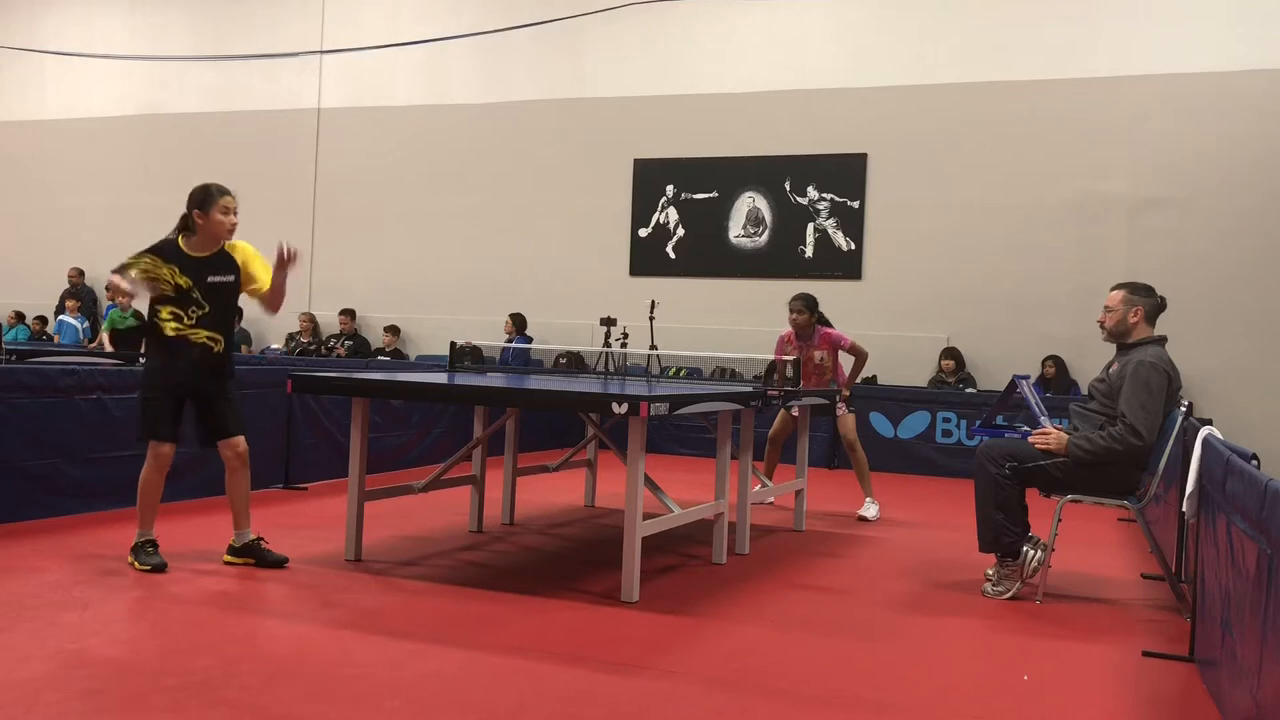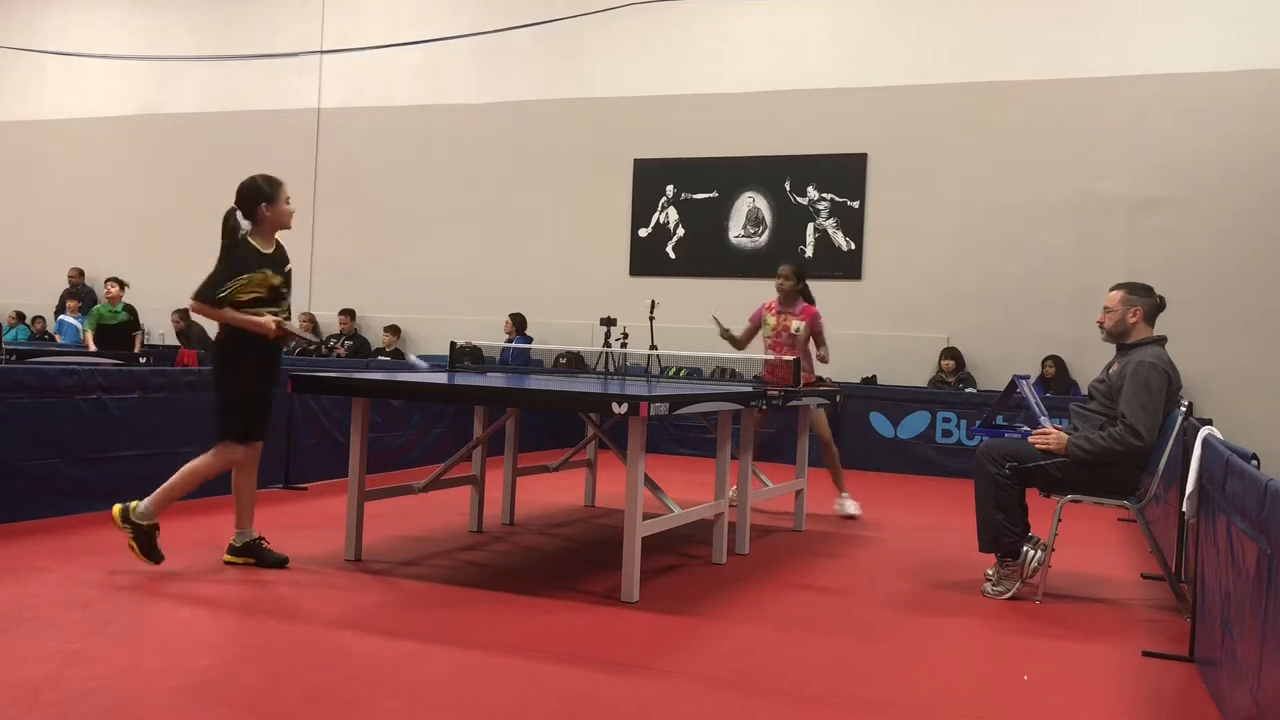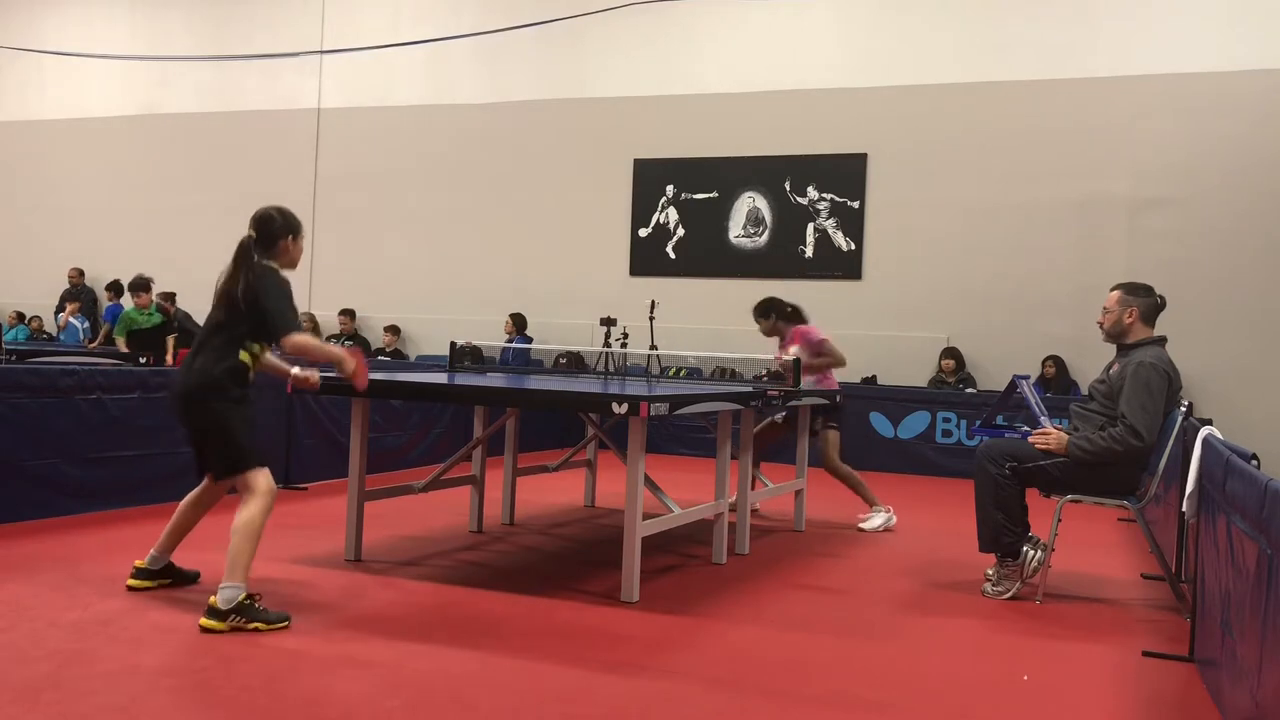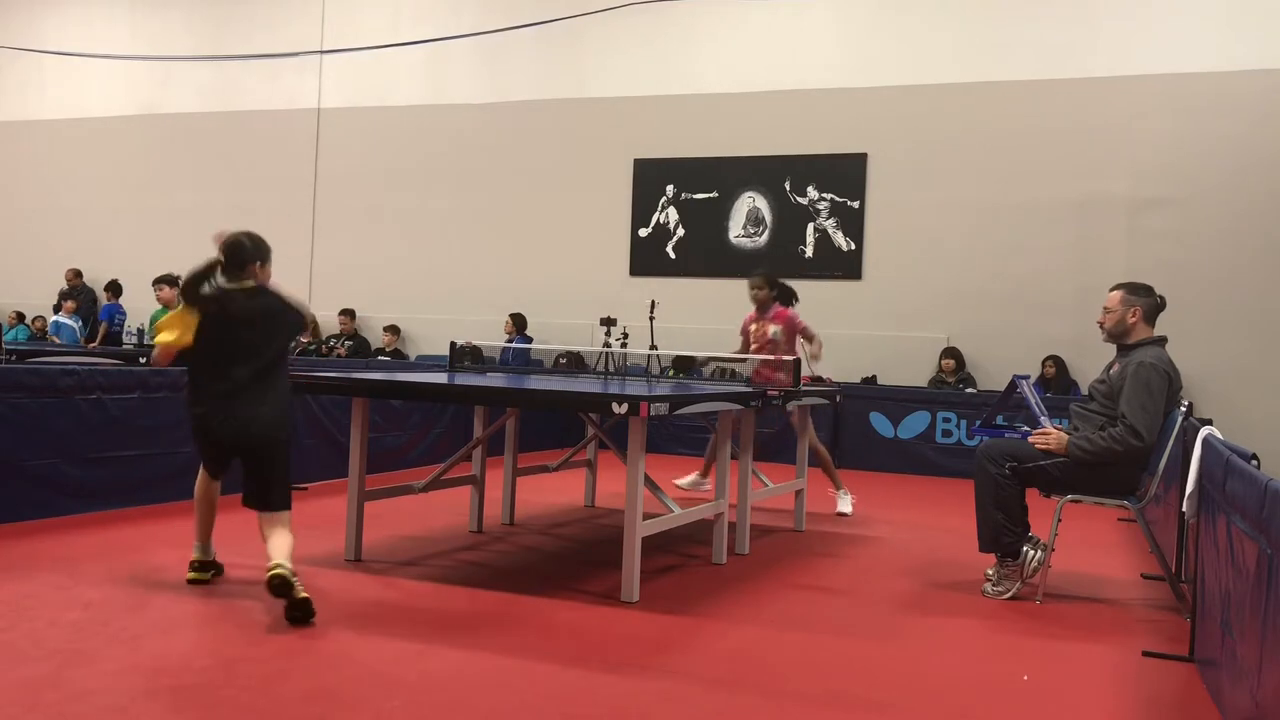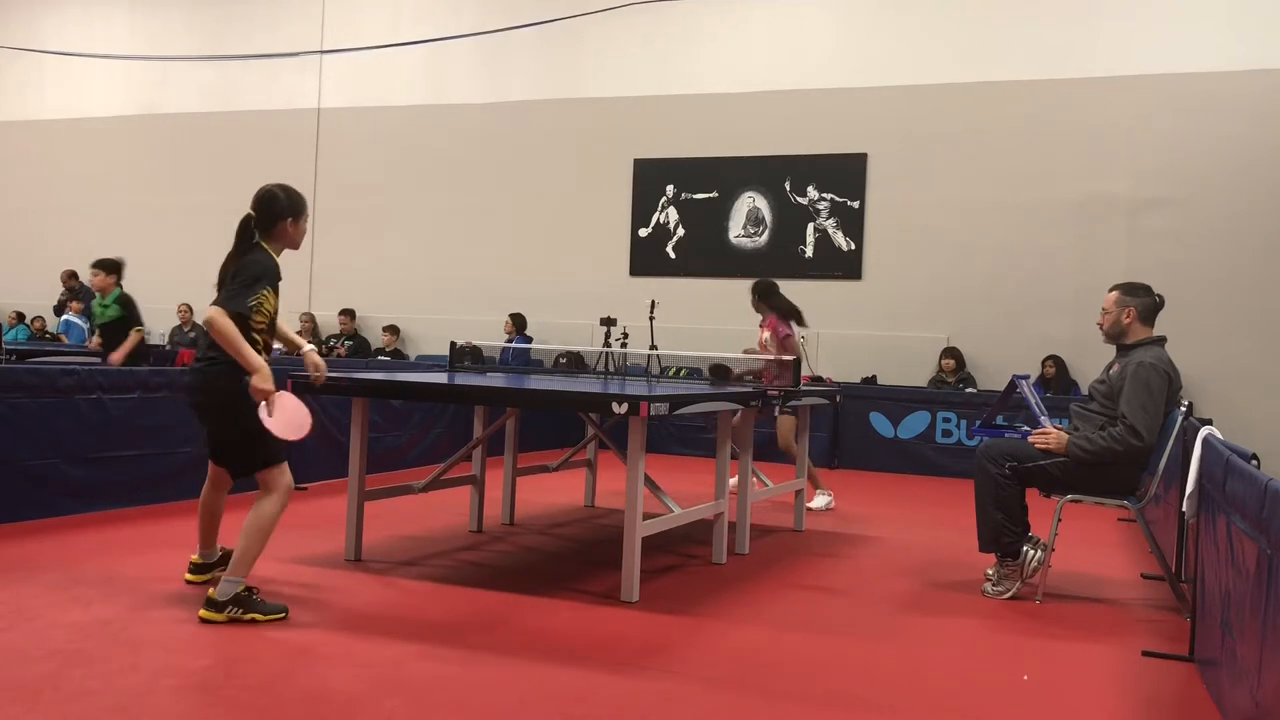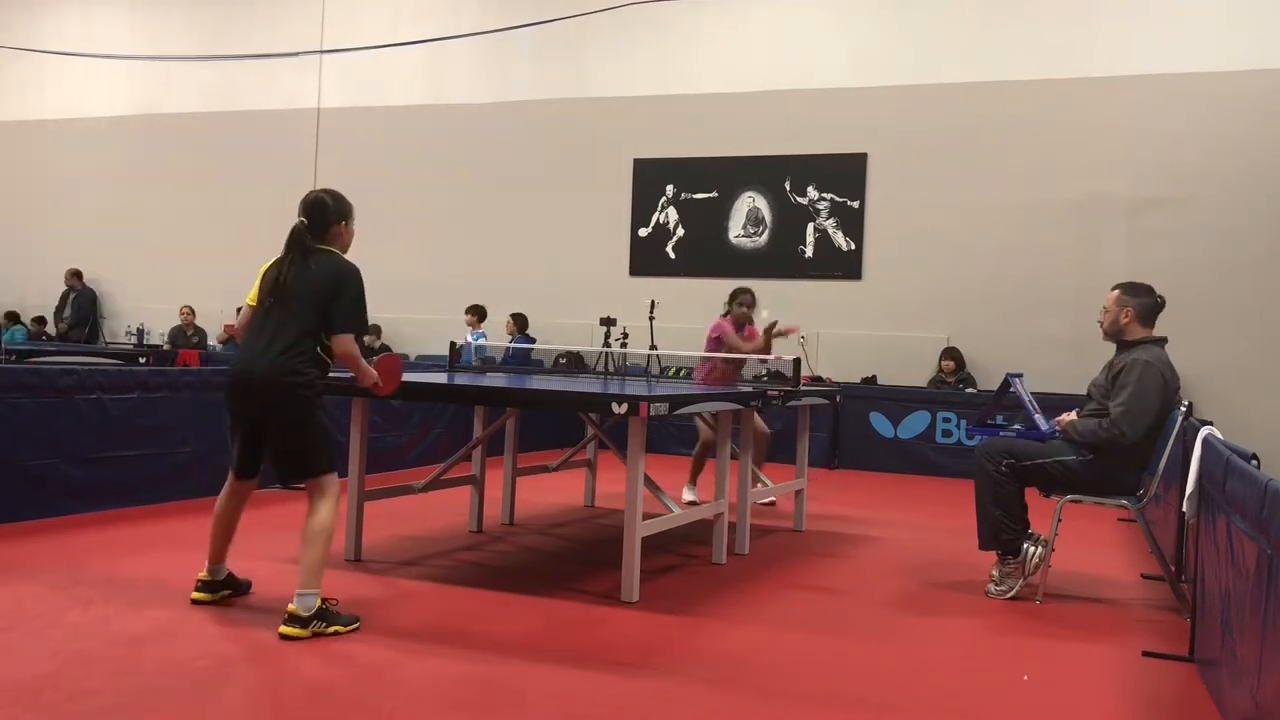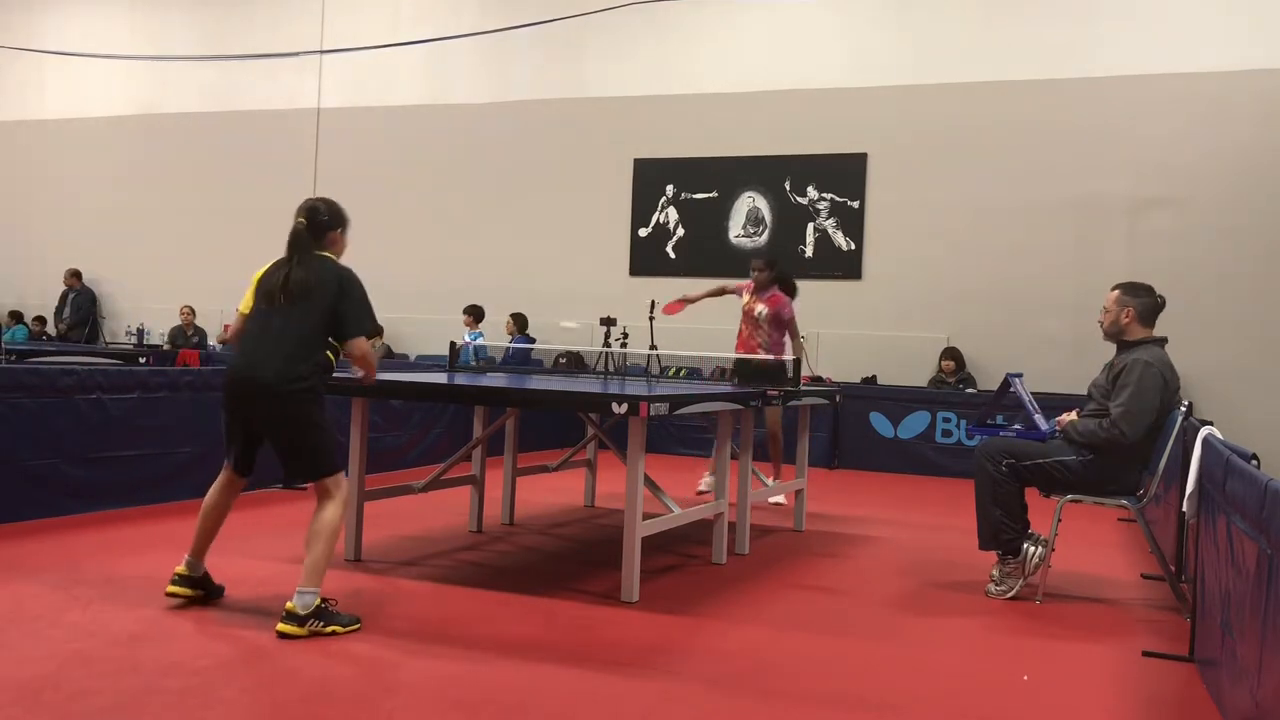
dt=0.7s
person 1, frame 1
left shoulder: (239, 255)
right shoulder: (163, 253)
left elbow: (273, 303)
right elbow: (116, 276)
left wrist: (281, 270)
right wrist: (125, 285)
left hip: (214, 371)
right hip: (165, 369)
left knee: (236, 451)
right knee: (161, 453)
left ankle: (243, 542)
right ankle: (143, 541)
person 1, frame 2
left shoulder: (275, 248)
right shoulder: (242, 254)
right elbow: (201, 304)
right wrist: (254, 322)
left hip: (260, 364)
right hip: (240, 363)
left knee: (251, 451)
right knee: (231, 454)
left ankle: (243, 540)
right ankle: (141, 514)
person 1, frame 3
left shoulder: (246, 277)
right shoulder: (270, 280)
right elbow: (292, 339)
left wrist: (291, 374)
right wrist: (341, 356)
left hip: (199, 391)
right hip: (213, 396)
left knee: (220, 482)
right knee: (259, 488)
left ankle: (153, 565)
right ankle: (229, 603)
person 1, frame 4
left shoulder: (201, 305)
right shoulder: (273, 304)
left elbow: (160, 359)
right elbow: (299, 320)
left hip: (214, 421)
right hip: (267, 424)
left knee: (211, 473)
right knee: (275, 521)
left ankle: (203, 560)
right ankle: (282, 569)
person 1, frame 5
left shoulder: (258, 261)
right shoulder: (259, 266)
right elbow: (215, 318)
left wrist: (300, 345)
right wrist: (257, 369)
left hip: (215, 385)
right hip: (227, 388)
left knee: (222, 473)
right knee: (277, 484)
left ankle: (207, 558)
right ankle: (227, 595)
person 1, frame 6
left shoulder: (278, 265)
right shoulder: (343, 273)
left elbow: (242, 327)
right elbow: (343, 346)
right wrist: (366, 374)
left hip: (244, 380)
right hip: (289, 388)
left knee: (240, 480)
right knee: (324, 489)
left ankle: (213, 577)
right ankle: (304, 609)
person 1, frame 7
left shoulder: (271, 272)
right shoulder: (342, 278)
left elbow: (237, 331)
right elbow: (360, 350)
right wrist: (369, 369)
left hip: (242, 383)
right hip: (293, 391)
left knee: (232, 476)
right knee: (333, 491)
left ankle: (191, 573)
right ankle: (303, 607)
person 2, frame 1
left shoulder: (1147, 364)
right shoulder: (1131, 356)
left elbow: (1133, 437)
left wrist: (1069, 445)
right wrist: (1066, 433)
left hip: (1109, 468)
right hip: (1094, 455)
left knee: (993, 455)
right knee: (996, 452)
left ankle: (1013, 554)
right ankle: (1020, 545)
person 2, frame 2
left shoulder: (1147, 365)
right shoulder: (1130, 356)
left elbow: (1133, 438)
left wrist: (1070, 445)
right wrist: (1068, 434)
left hip: (1109, 468)
right hip: (1095, 455)
left knee: (994, 455)
right knee: (996, 452)
left ankle: (1013, 553)
right ankle: (1020, 545)
person 2, frame 3
left shoulder: (1147, 365)
right shoulder: (1131, 357)
left elbow: (1133, 438)
left wrist: (1070, 445)
right wrist: (1067, 434)
left hip: (1108, 468)
right hip: (1092, 454)
left knee: (993, 455)
right knee: (996, 452)
left ankle: (1012, 554)
right ankle: (1020, 544)
person 2, frame 4
left shoulder: (1147, 365)
right shoulder: (1131, 357)
left elbow: (1133, 438)
left wrist: (1070, 445)
right wrist: (1066, 433)
left hip: (1108, 468)
right hip: (1094, 456)
left knee: (994, 455)
right knee: (996, 451)
left ankle: (1013, 554)
right ankle: (1019, 545)
person 2, frame 5
left shoulder: (1147, 365)
right shoulder: (1132, 357)
left elbow: (1133, 438)
left wrist: (1070, 445)
right wrist: (1069, 434)
left hip: (1107, 469)
right hip: (1094, 456)
left knee: (994, 455)
right knee: (998, 451)
left ankle: (1013, 555)
right ankle: (1019, 544)
person 2, frame 6
left shoulder: (1145, 364)
right shoulder: (1133, 356)
left elbow: (1120, 432)
left wrist: (1072, 427)
right wrist: (1077, 419)
left hip: (1105, 466)
right hip: (1095, 454)
left knee: (993, 454)
right knee: (999, 449)
left ankle: (1013, 551)
right ankle: (1020, 544)
person 2, frame 7
left shoulder: (1144, 365)
right shoulder: (1133, 356)
left elbow: (1120, 432)
left wrist: (1073, 427)
right wrist: (1078, 419)
left hip: (1106, 467)
right hip: (1095, 454)
left knee: (993, 453)
right knee: (998, 449)
left ankle: (1014, 551)
right ankle: (1020, 542)
person 3, frame 1
left shoulder: (830, 337)
right shoulder: (785, 340)
left elbow: (862, 355)
left wrist: (847, 386)
left knee: (850, 440)
right knee: (774, 437)
left ankle: (870, 501)
person 3, frame 2
left shoulder: (810, 314)
right shoulder: (764, 310)
left elbow: (822, 346)
right elbow: (741, 344)
left wrist: (823, 354)
right wrist: (728, 336)
left hip: (803, 383)
left knee: (825, 439)
left ankle: (843, 496)
right ankle: (740, 489)
person 3, frame 3
left shoulder: (805, 333)
right shoulder: (782, 345)
left elbow: (840, 360)
left wrist: (805, 365)
left hip: (825, 403)
left knee: (831, 462)
right knee: (756, 439)
left ankle: (881, 509)
person 3, frame 4
left shoulder: (787, 316)
right shoulder: (750, 320)
left elbow: (815, 339)
right elbow: (742, 354)
left wrist: (815, 350)
left knee: (809, 441)
right knee: (723, 427)
left ankle: (841, 492)
right ankle: (702, 478)
person 3, frame 5
left shoulder: (778, 323)
right shoulder: (766, 323)
left elbow: (797, 357)
left wrist: (762, 355)
right hip: (768, 387)
left knee: (787, 444)
right knee: (738, 426)
left ankle: (823, 492)
person 3, frame 6
left shoulder: (751, 332)
right shoulder: (721, 326)
left elbow: (764, 356)
right elbow: (744, 350)
left wrist: (769, 335)
right wrist: (767, 337)
left knee: (762, 432)
right knee: (708, 439)
right ankle: (691, 485)
person 3, frame 7
left shoulder: (781, 302)
right shoulder: (748, 289)
left elbow: (796, 340)
right elbow: (723, 289)
right wrist: (696, 297)
left hip: (770, 367)
right hip: (744, 364)
left knee: (773, 429)
left ankle: (777, 482)
right ankle: (711, 475)
